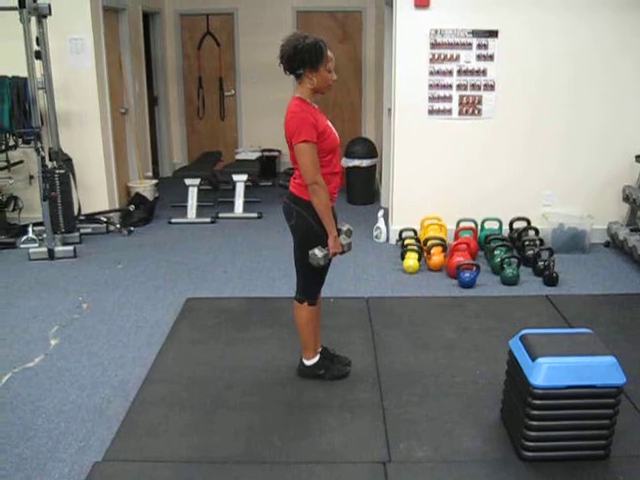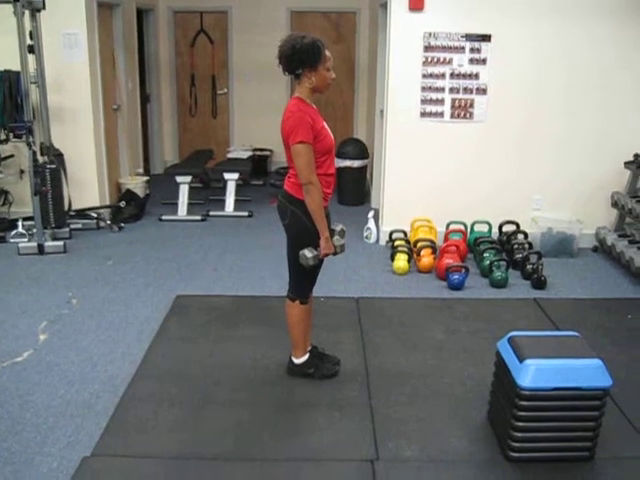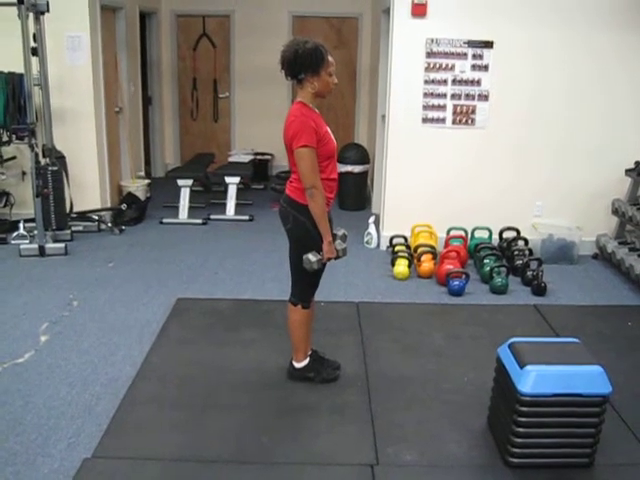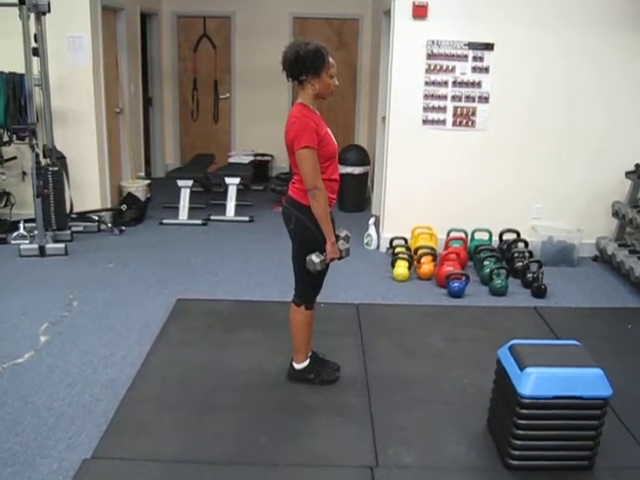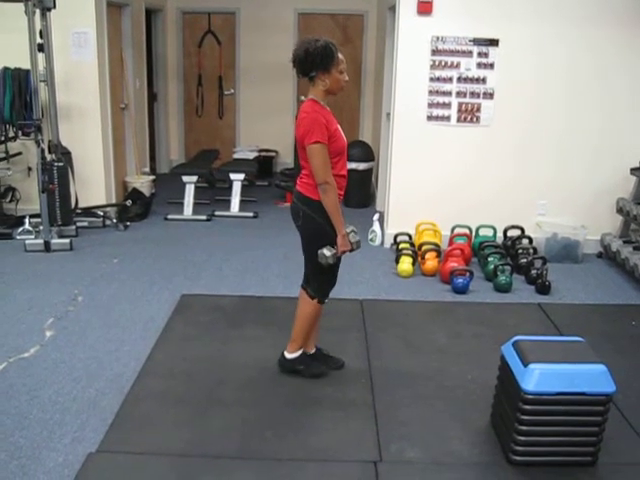
dt=1s
person 1, frame 1
left shoulder: (307, 109)
right shoulder: (302, 115)
right elbow: (313, 181)
left wrist: (331, 222)
right wrist: (332, 232)
left hip: (311, 207)
right hip: (307, 210)
left knee: (314, 286)
right knee: (308, 289)
left ankle: (316, 351)
right ankle: (310, 361)
person 1, frame 2
left shoulder: (306, 108)
right shoulder: (299, 115)
right elbow: (308, 182)
left wrist: (324, 223)
right wrist: (323, 233)
left hip: (305, 206)
right hip: (301, 209)
left knee: (306, 285)
right knee: (300, 287)
left ankle: (306, 350)
right ankle: (299, 360)
person 1, frame 3
left shoulder: (308, 113)
right shoulder: (303, 120)
right elbow: (312, 187)
left wrist: (326, 229)
right wrist: (326, 236)
left hip: (306, 210)
right hip: (304, 213)
left knee: (307, 290)
right knee: (303, 291)
left ankle: (306, 354)
right ankle: (300, 364)
person 1, frame 4
left shoulder: (309, 114)
right shoulder: (304, 121)
right elbow: (314, 187)
left wrist: (328, 230)
right wrist: (329, 237)
left hip: (309, 211)
right hip: (307, 214)
left knee: (309, 290)
right knee: (306, 292)
left ankle: (306, 356)
right ankle: (300, 365)
person 1, frame 5
left shoulder: (318, 110)
right shoulder: (314, 116)
right elbow: (324, 181)
left wrist: (337, 224)
right wrist: (340, 230)
left hip: (314, 206)
right hip: (315, 208)
left knee: (314, 282)
right knee: (321, 285)
left ankle: (309, 349)
right ankle: (292, 355)
